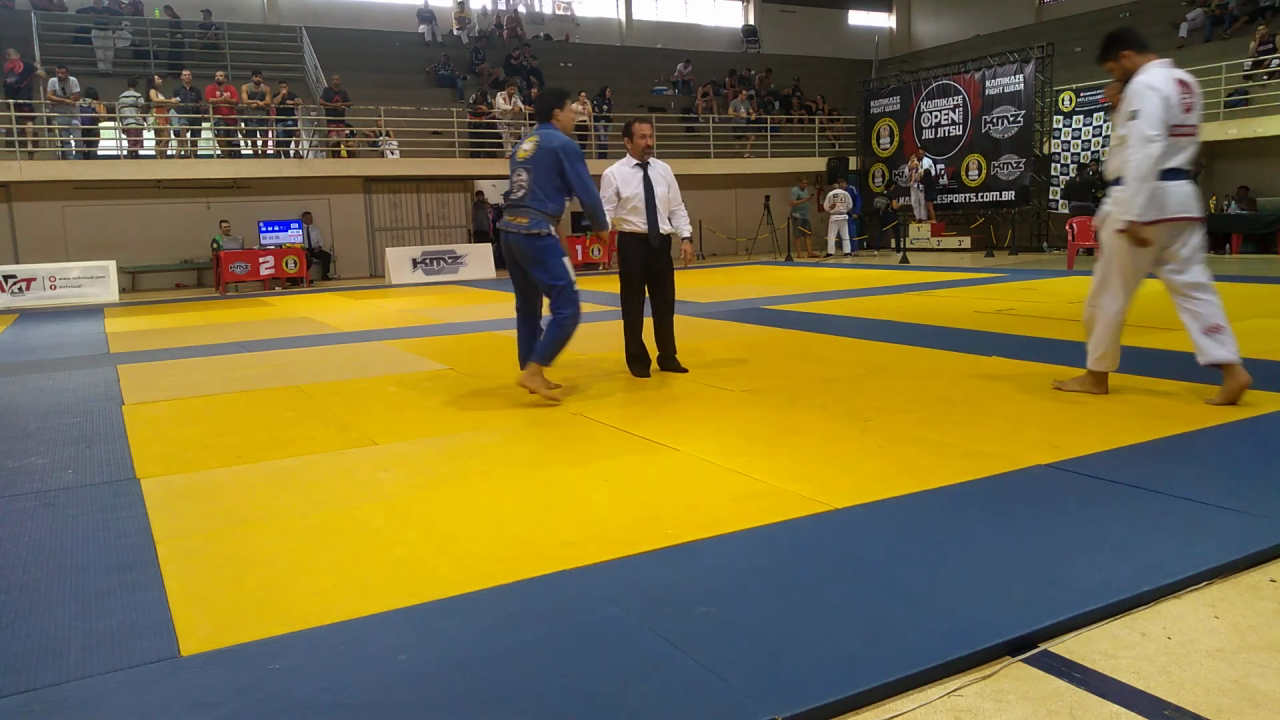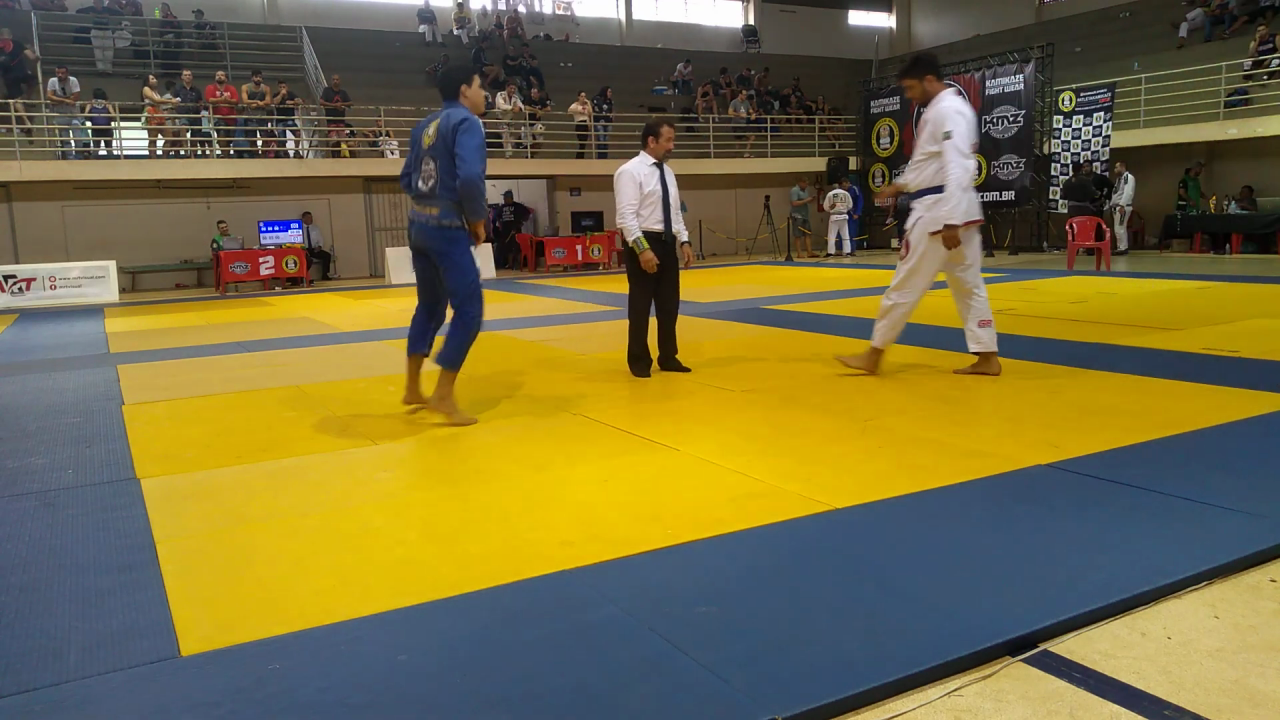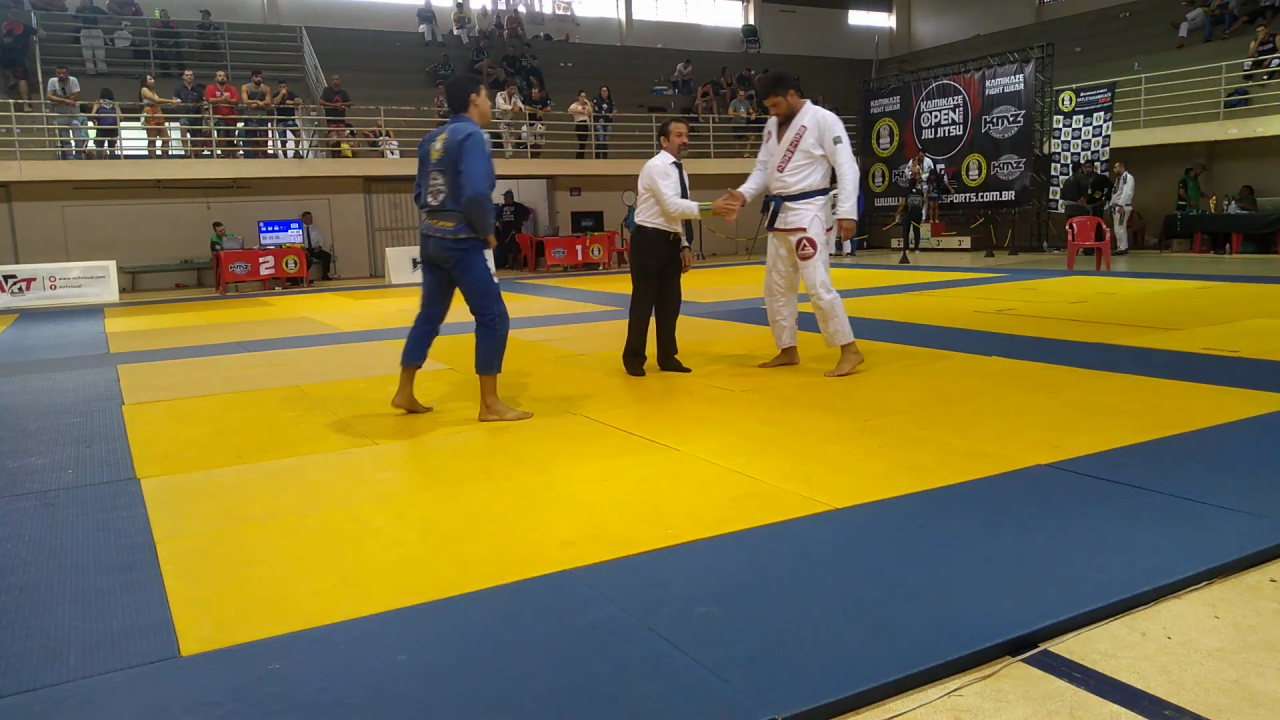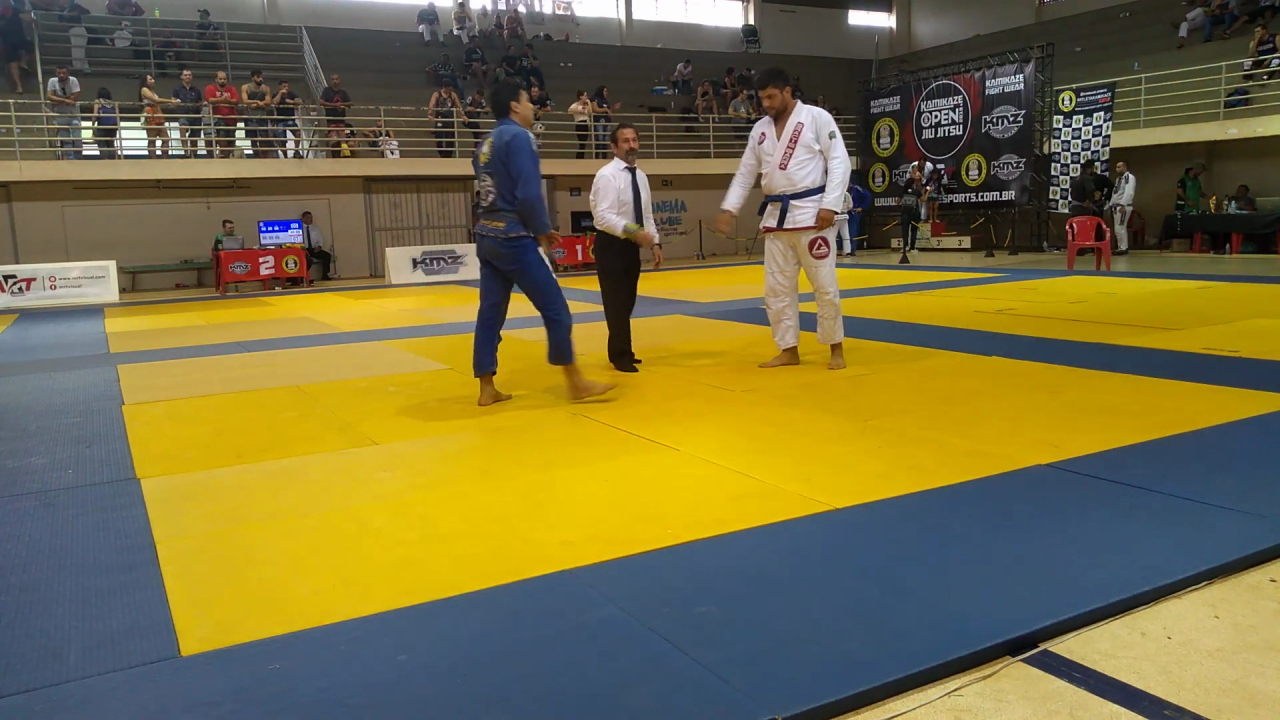
dt=1s
person 1, frame 1
left shoulder: (524, 145)
right shoulder: (562, 144)
right elbow: (587, 193)
left wrist: (550, 226)
right wrist: (601, 227)
left hip: (510, 230)
right hip: (537, 234)
left knee: (528, 306)
right knee: (567, 308)
left ankle: (536, 375)
right ankle: (532, 371)
person 1, frame 2
left shoulder: (427, 126)
right shoulder: (467, 123)
left elbow: (407, 177)
right elbow: (471, 177)
right wrist: (477, 218)
left hip: (419, 225)
right hip: (447, 229)
left knee: (430, 304)
right knee: (468, 311)
left ankle: (412, 388)
right ankle: (444, 397)
person 1, frame 3
left shoulder: (432, 139)
right shoulder: (473, 136)
left elbow: (421, 194)
right elbow: (476, 194)
right wrist: (487, 231)
left hip: (430, 236)
right hip: (461, 239)
left knee: (430, 313)
right knee: (492, 317)
left ankle: (405, 392)
right ankle: (490, 403)
person 1, frame 4
left shoulder: (484, 145)
right shoulder: (518, 137)
right elbow: (528, 195)
right wrist: (542, 231)
left hip: (485, 236)
right hip: (514, 238)
left knee: (490, 312)
right knee: (554, 308)
left ankle: (486, 389)
right ankle: (576, 384)
person 2, frame 1
left shoulder: (1144, 86)
right shoulder: (1186, 83)
left elbow: (1145, 151)
left wrist: (1132, 214)
right wrist: (1126, 113)
left hip: (1141, 200)
right hip: (1182, 194)
left knee: (1109, 292)
right knee: (1192, 286)
left ankle: (1097, 375)
right ankle: (1232, 368)
person 2, frame 2
left shoulder: (947, 110)
right shoulder: (946, 108)
left elbow: (959, 167)
left wrist: (950, 221)
right wrist: (902, 184)
left hip: (941, 209)
right hip: (962, 207)
left knee: (905, 286)
right knee: (969, 284)
left ankle: (875, 356)
right ankle: (987, 357)
person 2, frame 3
left shoulder: (823, 120)
right shoulder: (773, 126)
left elbow: (847, 168)
right elbow: (763, 167)
left wrist: (847, 212)
right wrist: (744, 193)
left hip: (807, 213)
right hip: (779, 214)
left knee: (817, 284)
right knee: (776, 288)
left ankle: (849, 350)
right ankle: (788, 350)
person 2, frame 4
left shoulder: (817, 118)
right shoulder: (760, 129)
left elbow: (839, 162)
right elbow: (745, 174)
left wrist: (829, 205)
right wrist: (728, 208)
left hip: (810, 212)
right hip: (775, 215)
left knee: (824, 285)
right knee: (777, 288)
left ankle: (836, 348)
right ankle: (788, 350)
person 3, frame 1
left shoulder: (664, 170)
right shoulder: (614, 174)
left elbow: (677, 209)
right elbow: (605, 211)
left wrist: (685, 237)
left hip: (660, 242)
right hip: (632, 243)
left knee: (665, 302)
right knee: (633, 305)
left ankle: (668, 356)
right ankle: (637, 359)
person 3, frame 2
left shoulder: (667, 172)
right shoulder: (630, 171)
right elbow: (626, 216)
left wrist: (684, 241)
right wrist: (642, 249)
left hip: (667, 243)
right hip: (643, 243)
left knee: (669, 303)
right knee: (641, 304)
left ankle: (668, 357)
right ankle: (639, 360)
person 3, frame 3
left shoulder: (679, 171)
right shoulder: (656, 167)
right elbow: (672, 207)
left wrist: (685, 246)
right wrist: (712, 207)
left hip: (670, 243)
right hip: (649, 241)
left knee: (670, 301)
right knee: (643, 301)
left ankle: (667, 356)
right ankle: (634, 357)
person 3, frame 4
left shoulder: (640, 176)
right shoulder: (607, 175)
left elbow: (646, 214)
right elbow: (604, 217)
left wrist: (654, 242)
right wrist: (635, 232)
left hip: (630, 246)
right hip: (611, 246)
left knee: (627, 302)
right knee: (617, 303)
left ankle: (619, 351)
right ankle: (621, 355)
